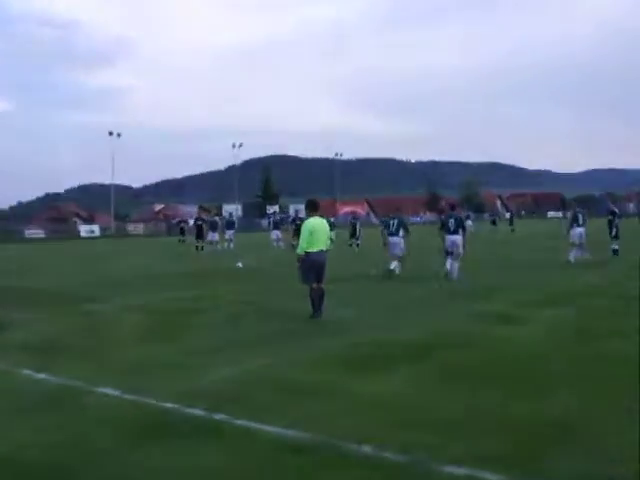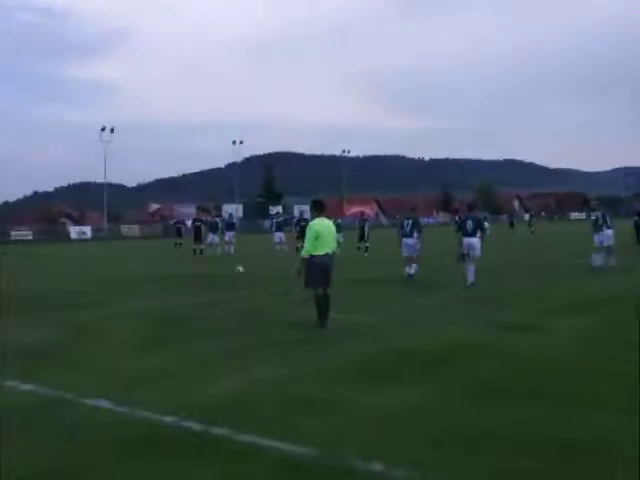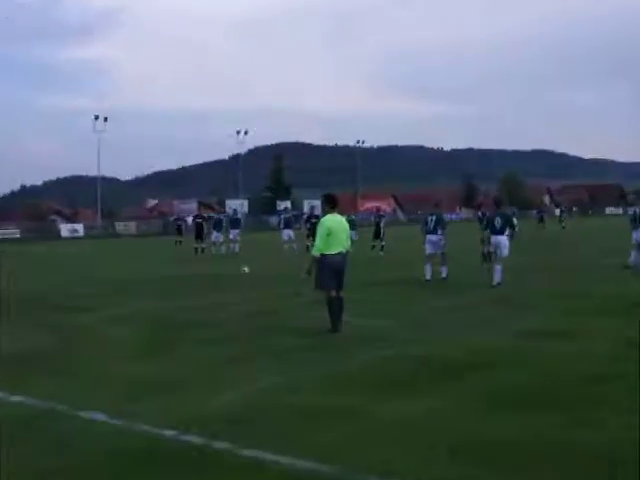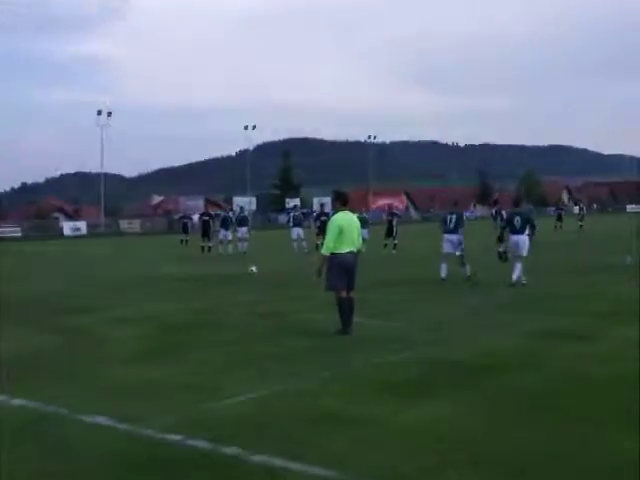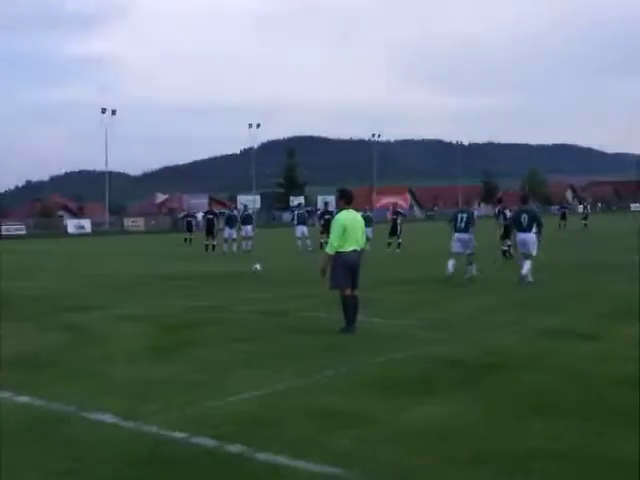
dt=0.1s
person 1, frame 1
left shoulder: (308, 223)
right shoulder: (324, 223)
left elbow: (303, 244)
right elbow: (328, 242)
left wrist: (299, 258)
left hip: (310, 255)
right hip: (322, 254)
left knee: (312, 284)
right knee: (320, 283)
person 1, frame 2
left shoulder: (313, 225)
right shoulder: (331, 224)
left elbow: (307, 247)
right elbow: (334, 245)
left wrist: (301, 265)
left hip: (316, 258)
right hip: (328, 258)
left knee: (318, 289)
right knee: (325, 289)
left ankle: (322, 320)
right ankle: (325, 318)
person 1, frame 3
left shoulder: (325, 221)
right shoulder: (343, 221)
left elbow: (319, 245)
right elbow: (347, 243)
left wrist: (311, 264)
left hip: (328, 258)
right hip: (341, 257)
left knee: (330, 292)
right knee: (339, 291)
left ankle: (335, 325)
right ankle: (338, 322)
person 1, frame 4
left shoulder: (335, 219)
right shoulder: (355, 219)
left elbow: (329, 244)
right elbow: (359, 242)
left wrist: (321, 264)
left hip: (338, 257)
right hip: (352, 256)
left knee: (340, 293)
right knee: (349, 292)
left ankle: (345, 327)
right ankle: (349, 325)
person 1, frame 5
left shoulder: (340, 218)
right shoulder: (359, 217)
left elbow: (333, 243)
right elbow: (362, 241)
left wrist: (326, 263)
left hip: (342, 256)
right hip: (356, 255)
left knee: (345, 291)
right knee: (353, 290)
left ankle: (349, 325)
right ankle: (353, 323)
